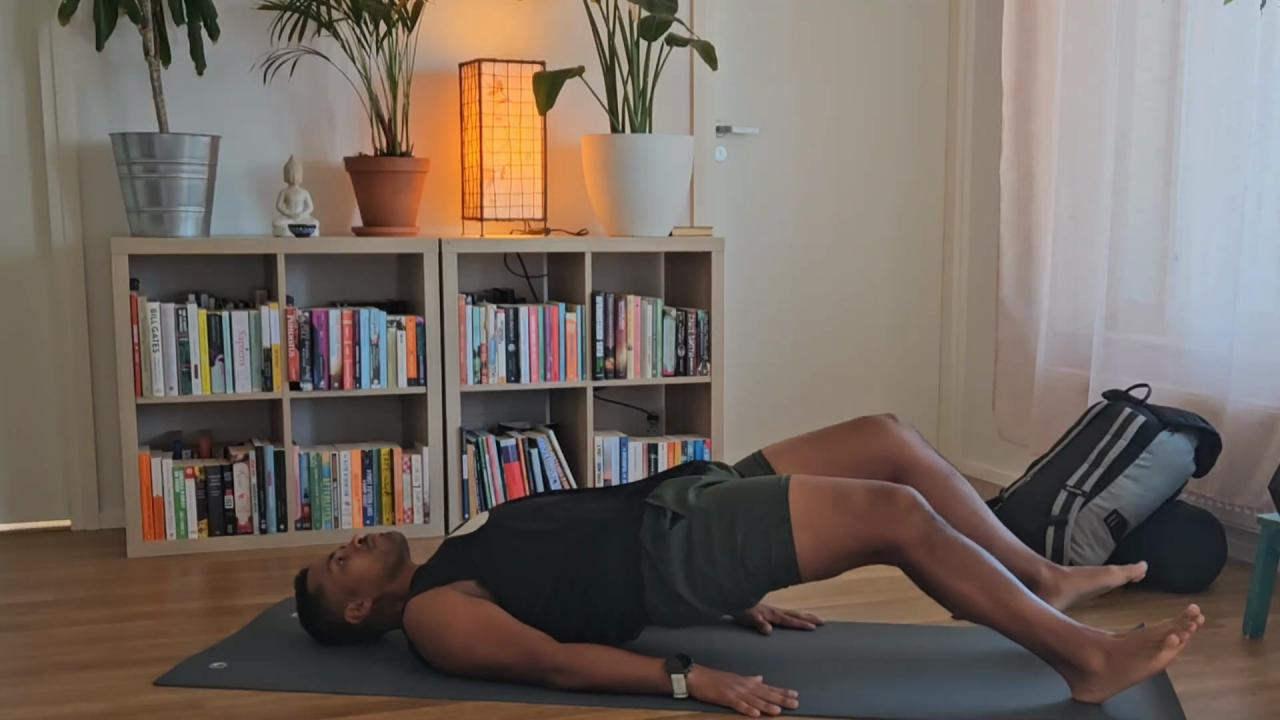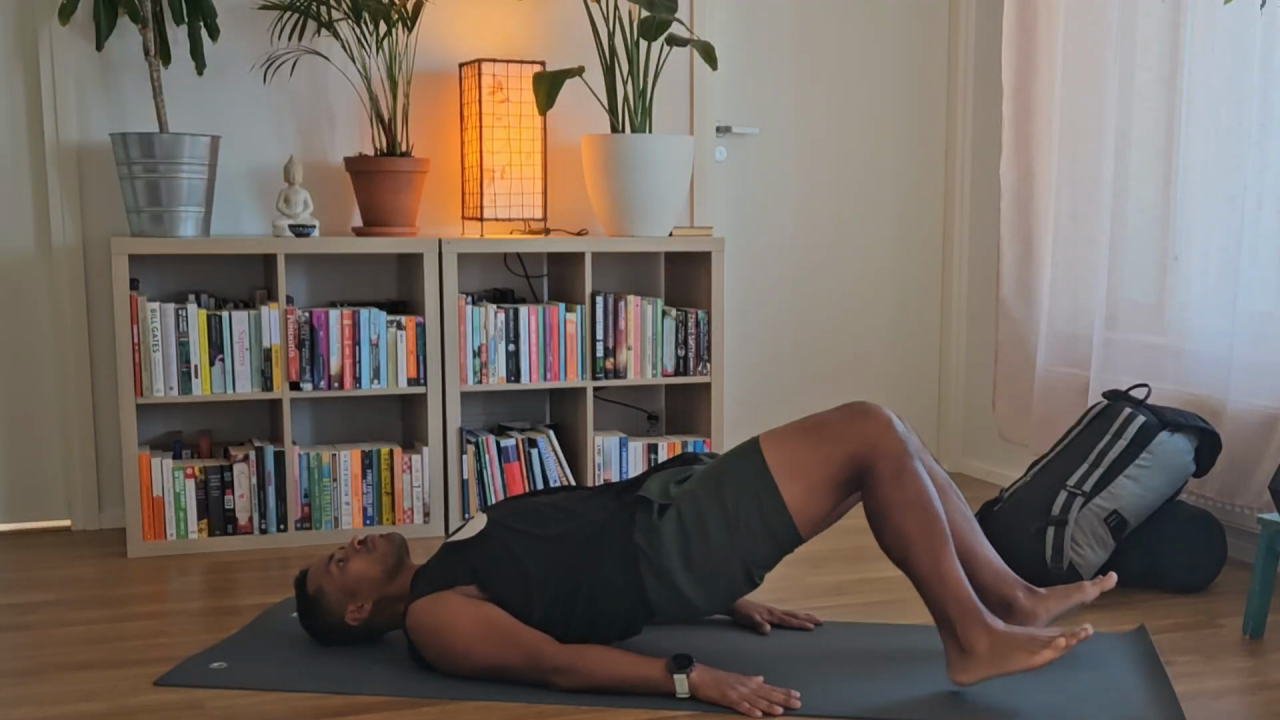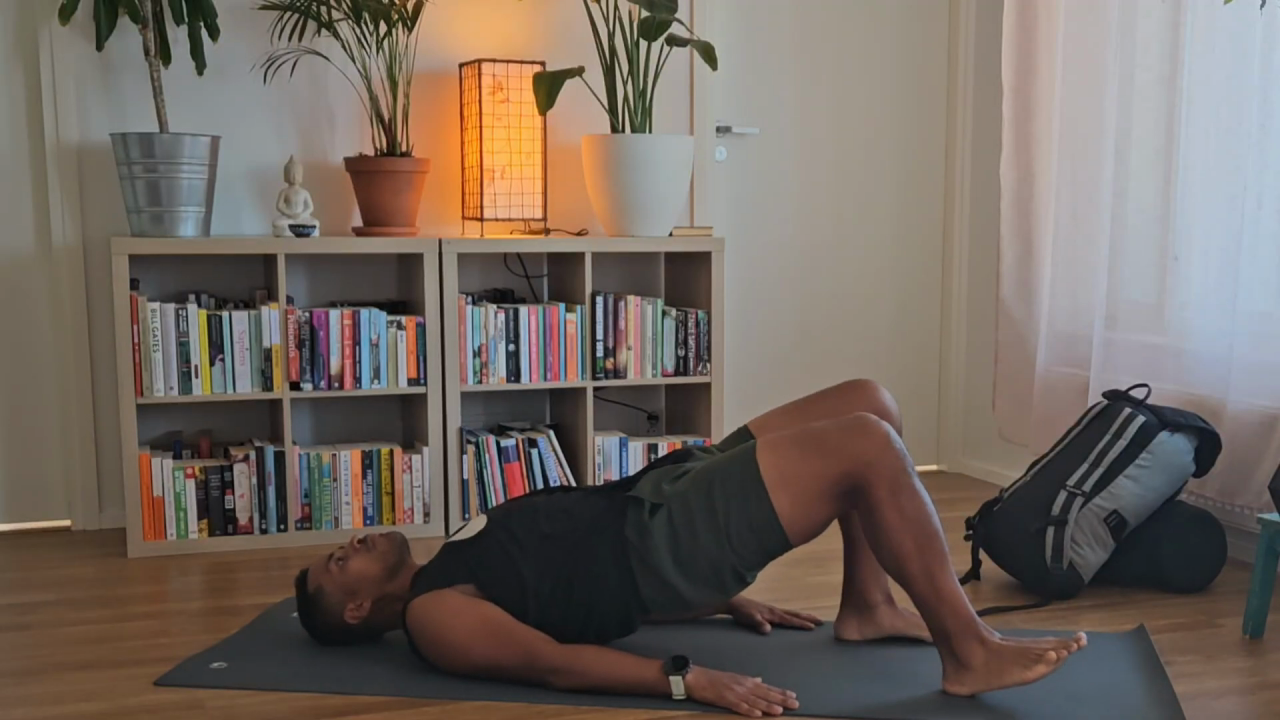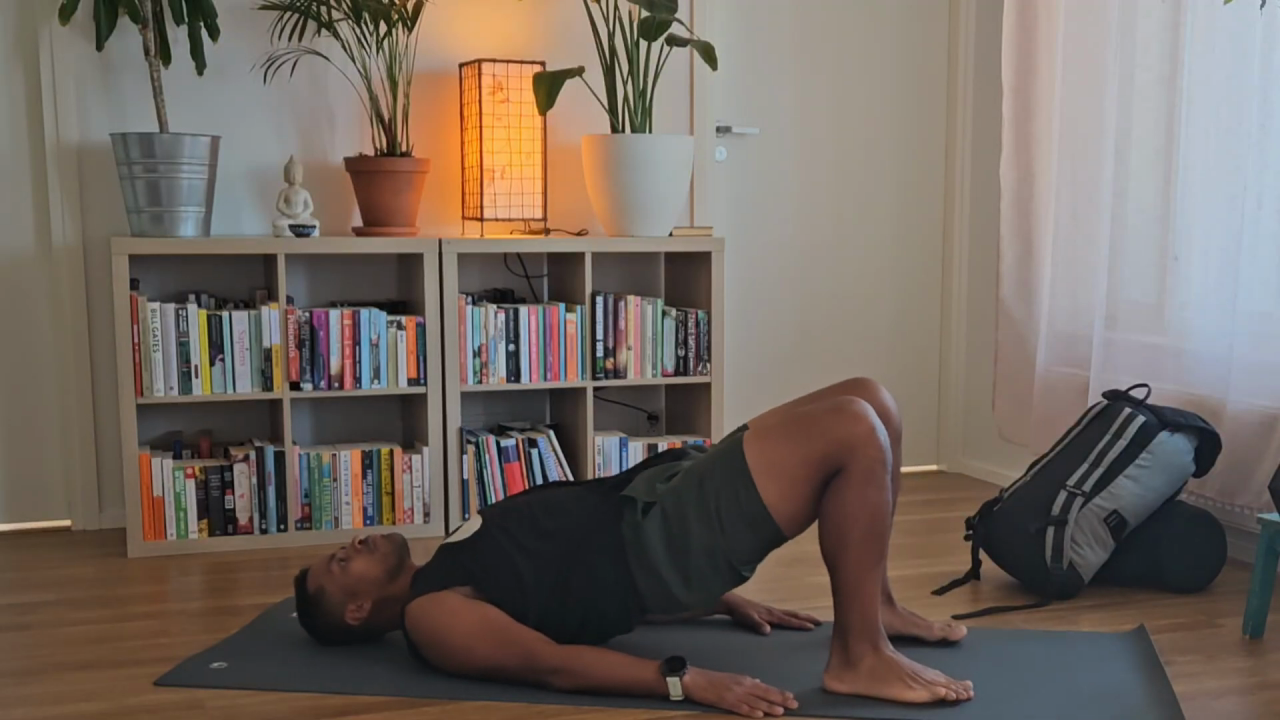
dt=0.7s
person 1, frame 1
left shoulder: (456, 565)
right shoulder: (433, 617)
left wrist: (740, 598)
left hip: (676, 505)
right hip: (673, 547)
left knee: (888, 438)
right knee: (897, 516)
left ankle: (1042, 579)
person 1, frame 2
left shoulder: (454, 571)
right shoulder: (433, 620)
left wrist: (729, 599)
left hip: (661, 503)
right hip: (668, 543)
left knee: (885, 445)
right knee: (872, 431)
left ankle: (1013, 599)
right ankle: (974, 637)
person 1, frame 3
left shoulder: (458, 570)
right shoulder: (433, 618)
left wrist: (726, 597)
left hip: (657, 502)
right hip: (663, 540)
left knee: (866, 405)
right knee: (866, 441)
left ankle: (866, 605)
right ankle: (968, 653)
person 1, frame 4
left shoulder: (451, 575)
right shoulder: (432, 618)
right elbow: (553, 664)
left wrist: (723, 599)
right hip: (656, 537)
left knee: (868, 402)
right knee: (854, 429)
left ankle: (875, 606)
right ankle: (860, 657)
